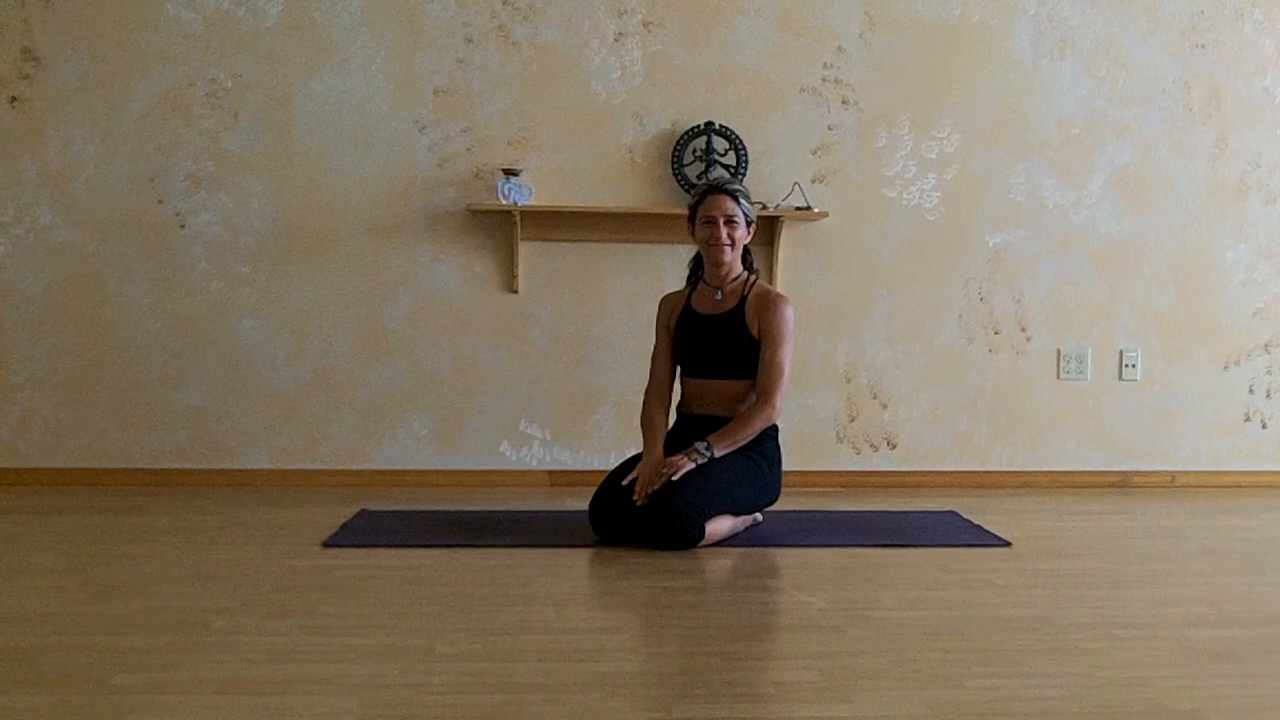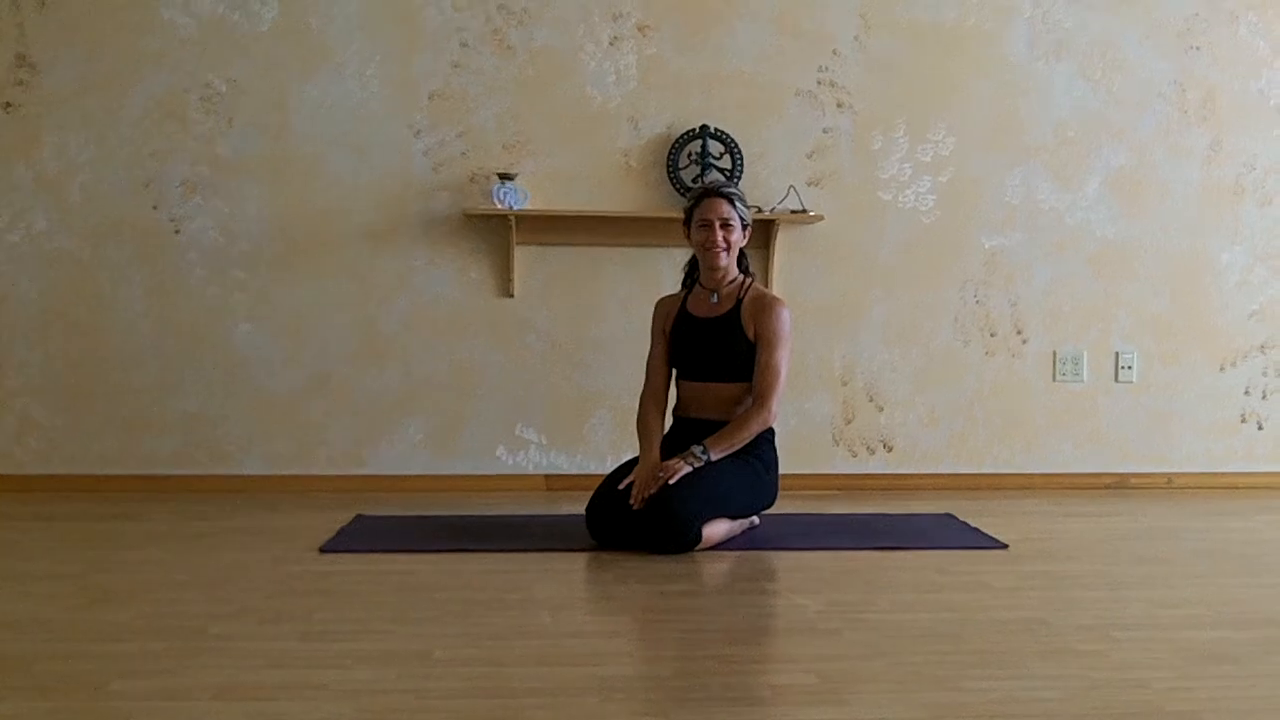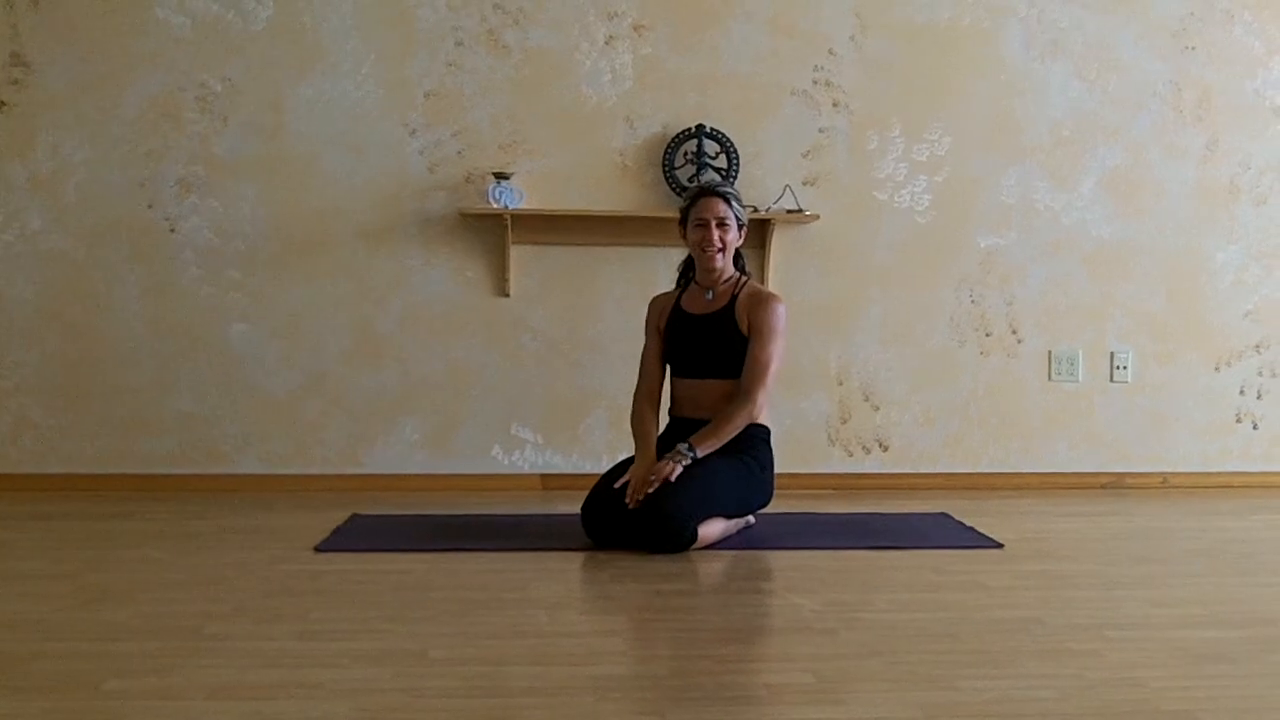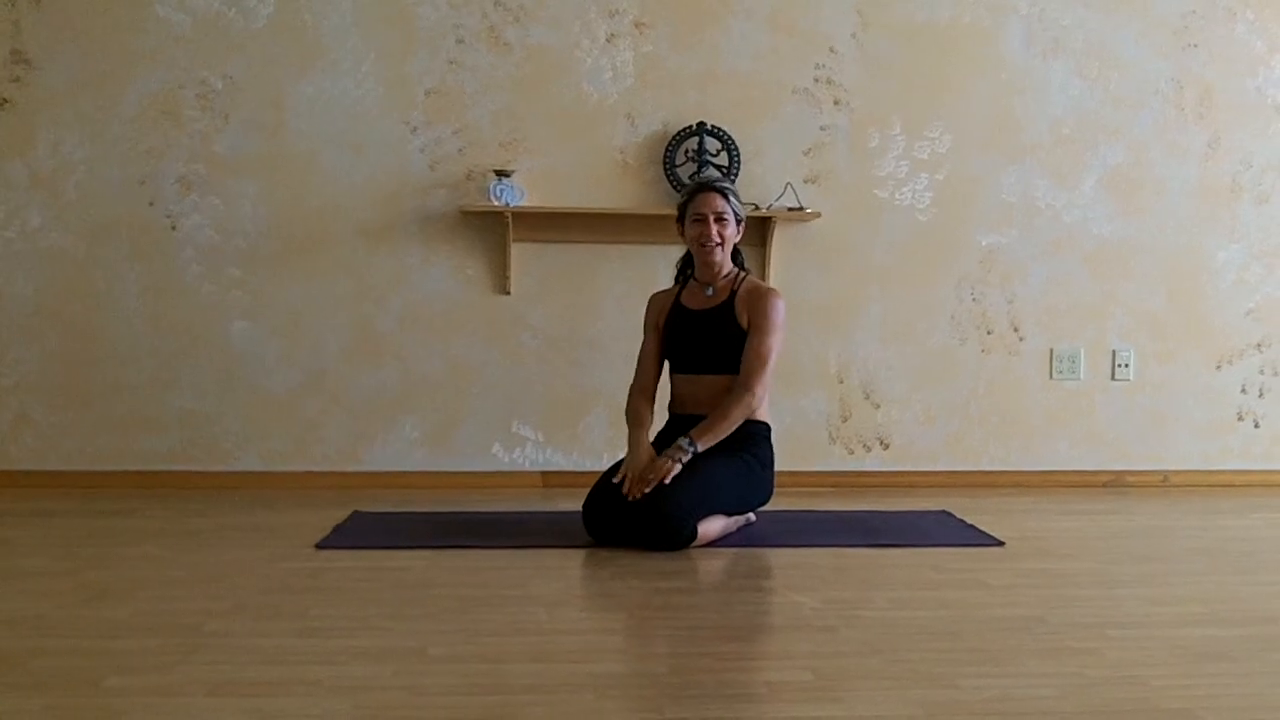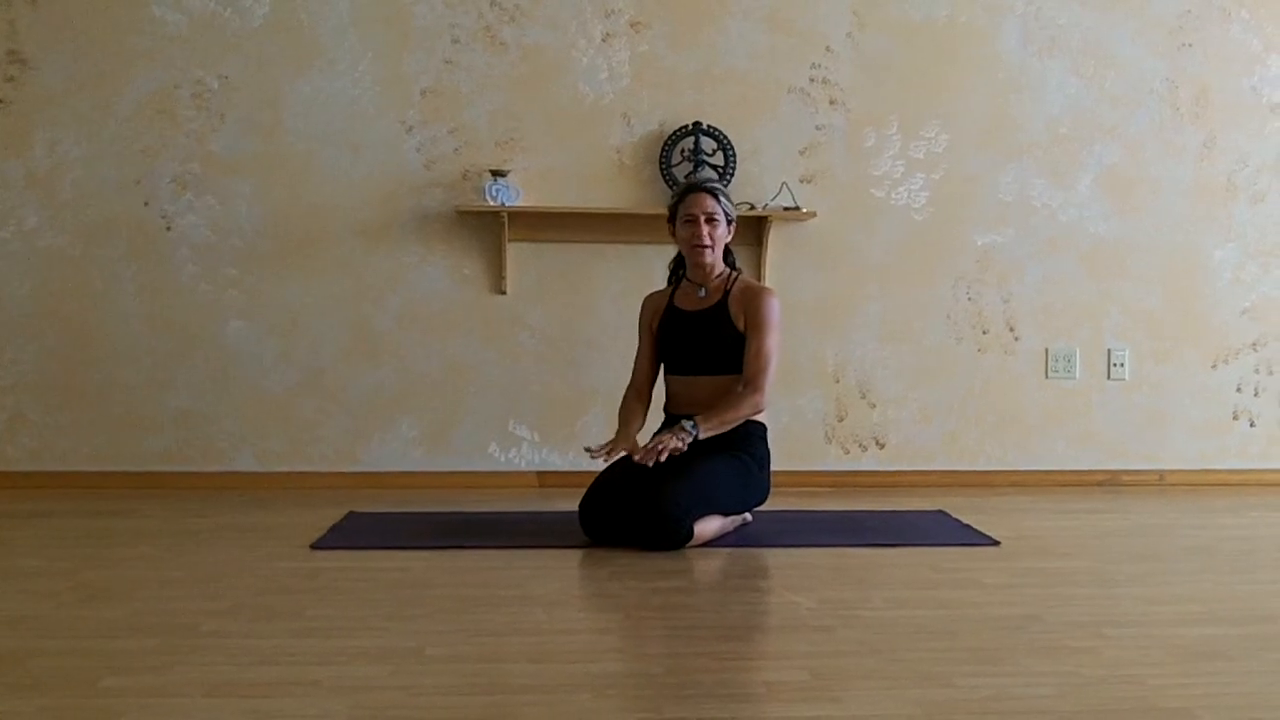
dt=0.3s
person 1, frame 1
left shoulder: (771, 306)
right shoulder: (673, 306)
left elbow: (768, 406)
right elbow: (658, 393)
left wrist: (700, 454)
right wrist: (653, 453)
left hip: (747, 449)
right hip: (683, 438)
left knee: (671, 513)
right knee: (607, 511)
left ankle: (741, 516)
right ankle: (732, 517)
person 1, frame 2
left shoulder: (767, 309)
right shoulder: (668, 309)
left elbow: (764, 409)
right elbow: (653, 396)
left wrist: (697, 457)
right wrist: (650, 458)
left hip: (744, 453)
right hip: (679, 442)
left knee: (669, 517)
right knee: (603, 515)
left ankle: (737, 521)
right ankle: (729, 523)
person 1, frame 3
left shoulder: (763, 305)
right shoulder: (663, 306)
left elbow: (752, 402)
right elbow: (647, 394)
left wrist: (684, 456)
right wrist: (647, 456)
left hip: (741, 451)
right hip: (676, 440)
left knee: (665, 517)
right knee: (599, 515)
left ankle: (734, 518)
right ankle: (724, 520)
person 1, frame 4
left shoulder: (762, 300)
right shoulder: (662, 304)
left elbow: (750, 395)
right elbow: (643, 387)
left wrist: (684, 450)
right wrist: (639, 446)
left hip: (741, 446)
right hip: (674, 442)
left knee: (663, 516)
right knee: (600, 514)
left ankle: (734, 517)
right ankle: (723, 519)
person 1, frame 5
left shoulder: (756, 299)
right shoulder: (655, 305)
left elbow: (755, 395)
right elbow: (640, 387)
left wrist: (688, 430)
right wrist: (625, 434)
left hip: (737, 447)
right hip: (670, 441)
left knee: (660, 516)
right knee: (597, 513)
left ankle: (731, 517)
right ankle: (722, 516)
